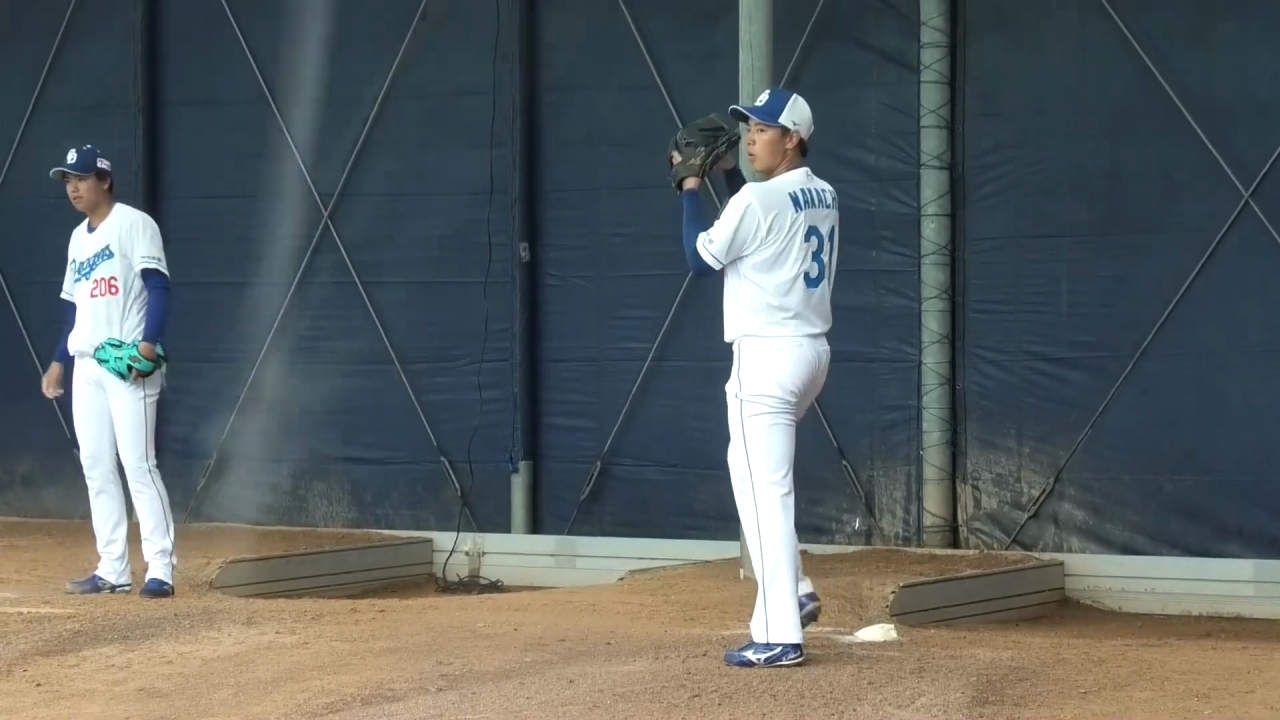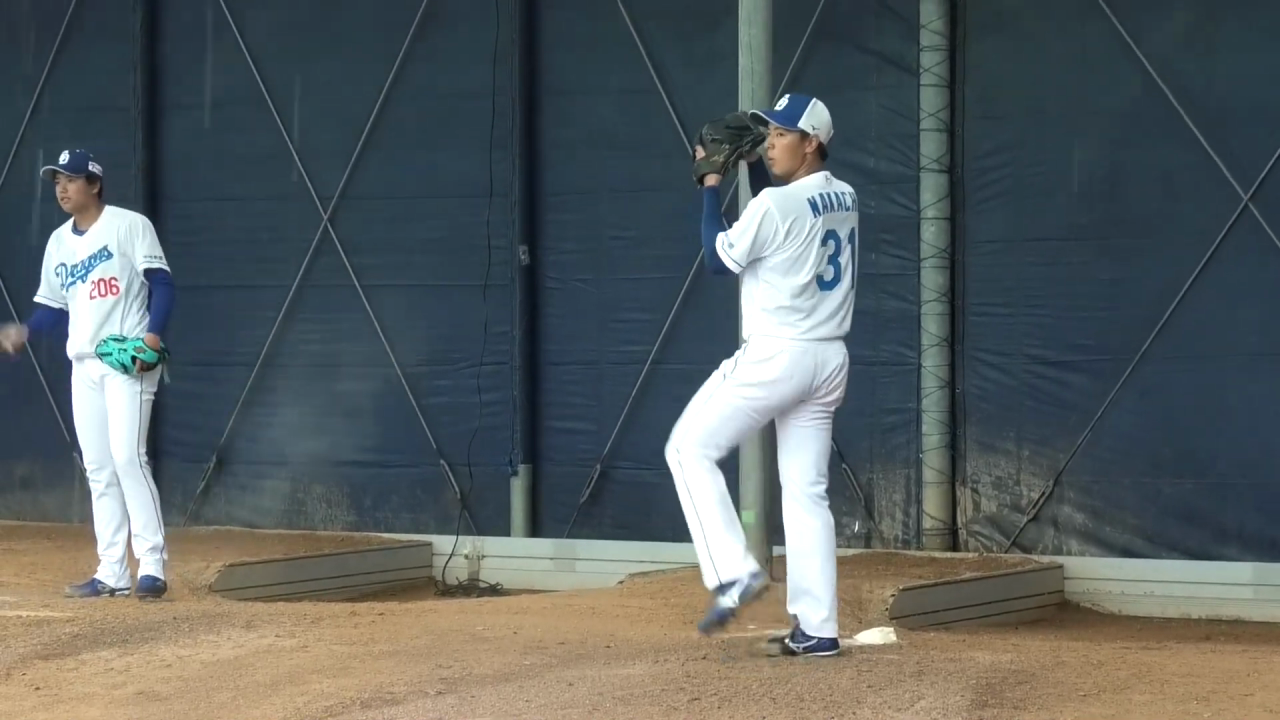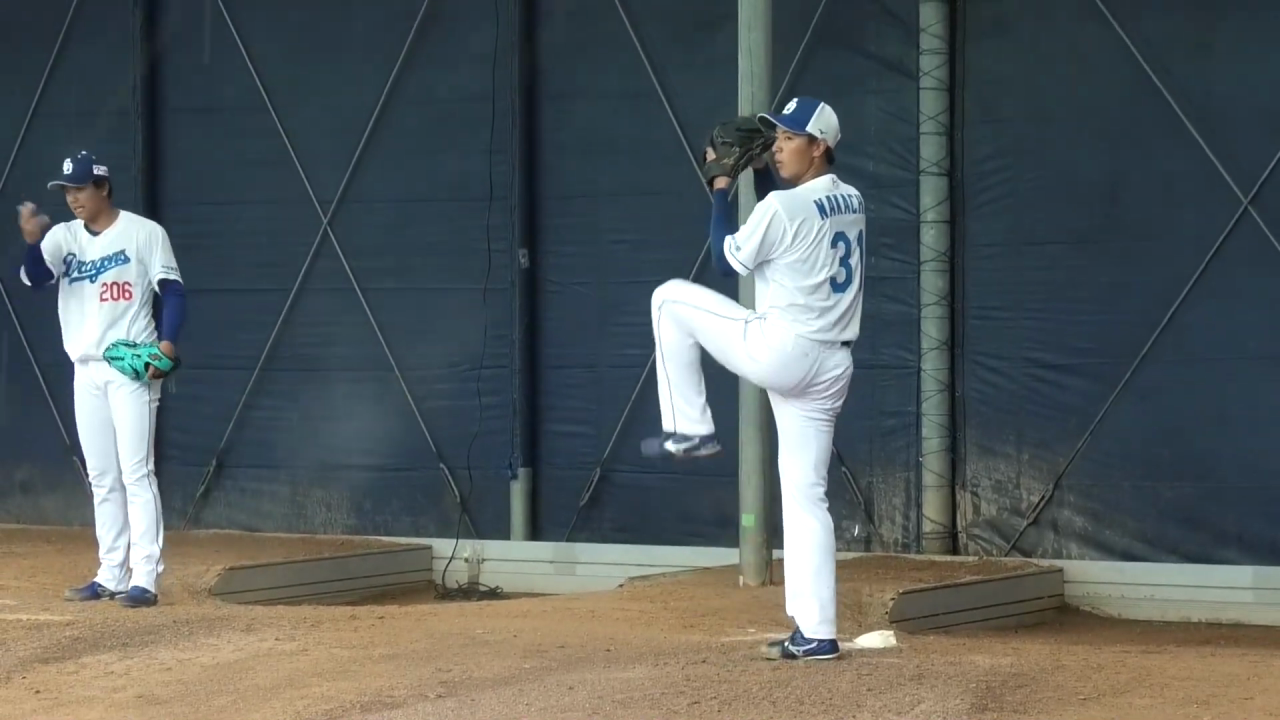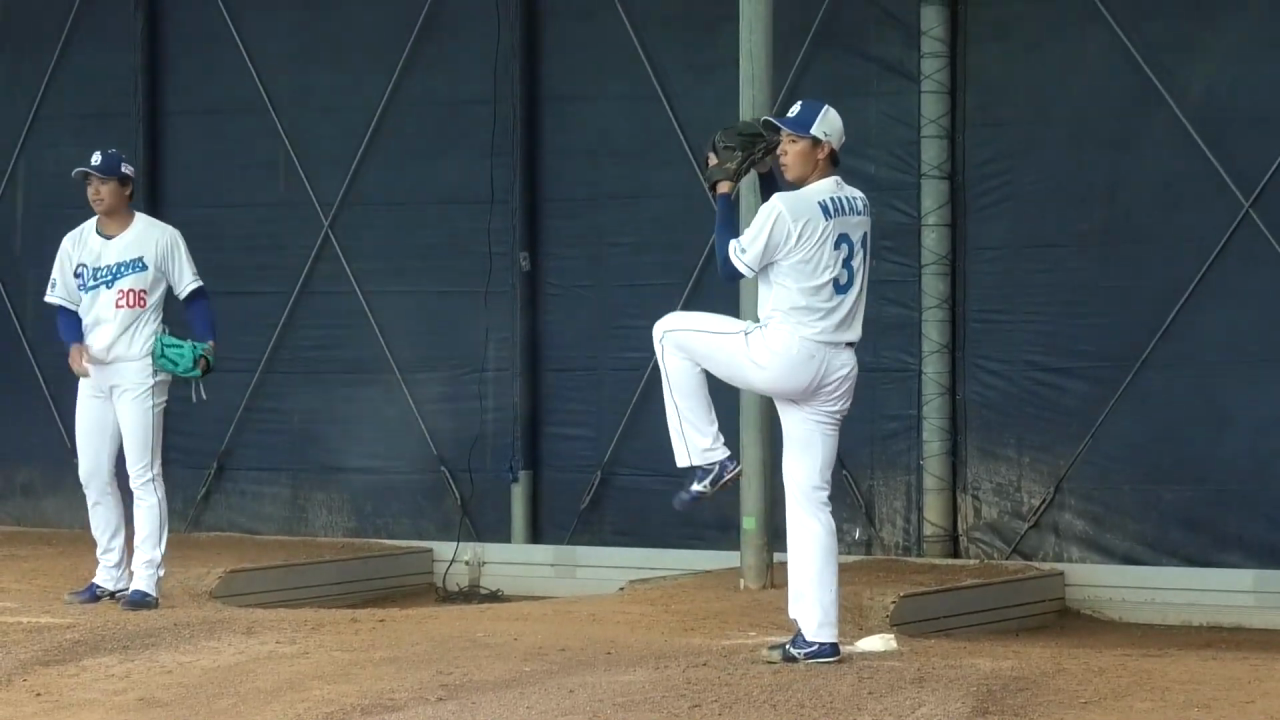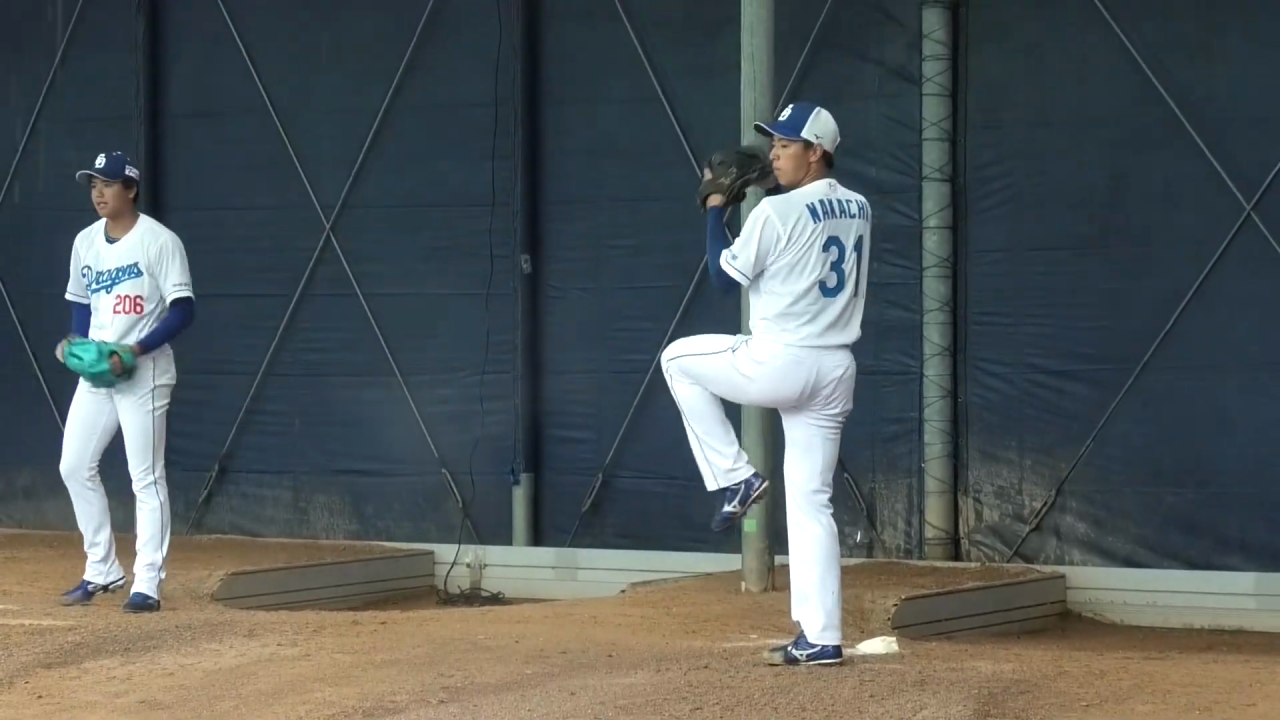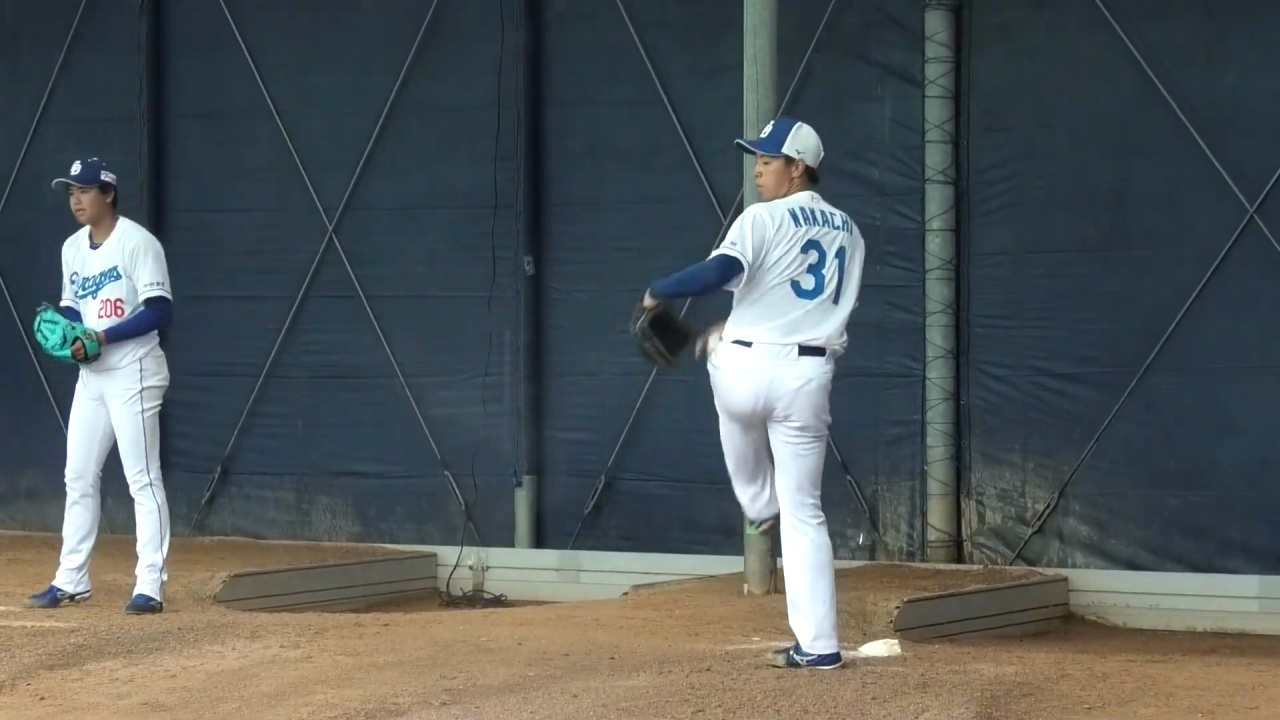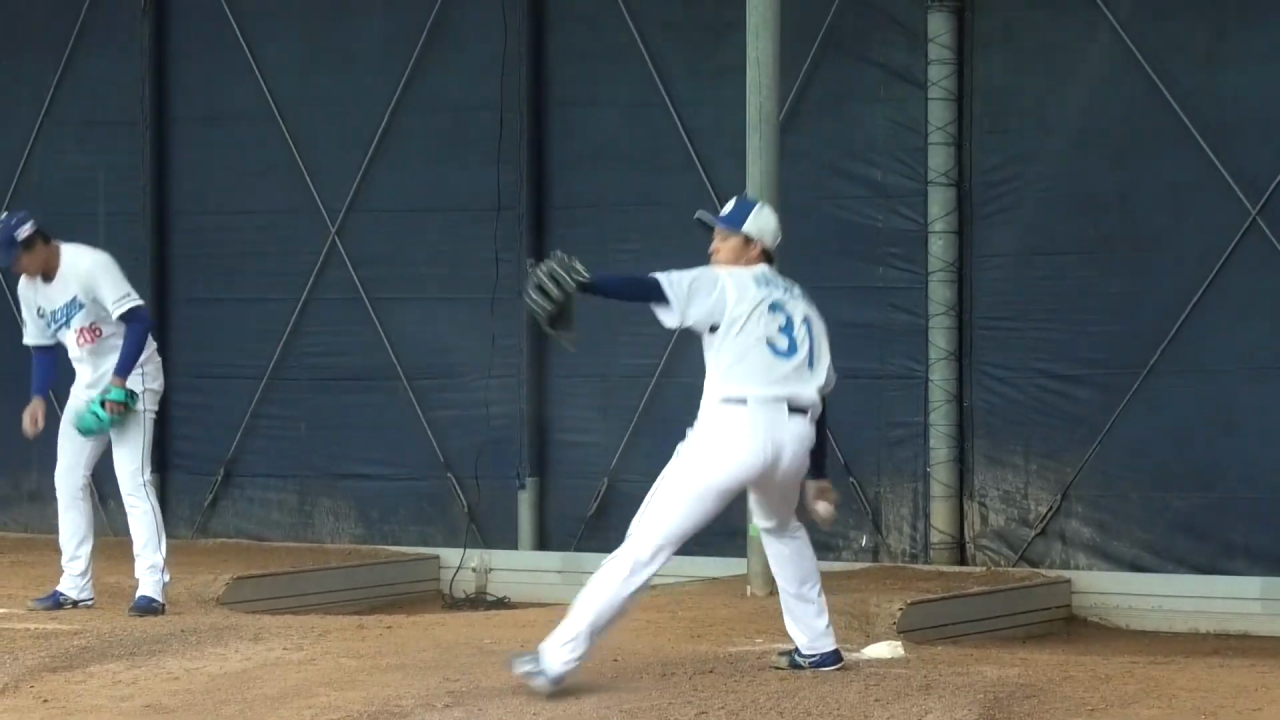
dt=0.3s
person 1, frame 1
left shoulder: (758, 198)
right shoulder: (823, 196)
left elbow: (700, 257)
left wrist: (691, 186)
right wrist: (729, 173)
left hip: (768, 356)
right hip: (812, 354)
left knee: (765, 494)
right knee: (756, 476)
left ankle: (779, 637)
right ankle: (796, 597)
person 1, frame 2
left shoulder: (777, 202)
right shoulder: (844, 198)
left elbow: (720, 258)
left wrist: (711, 185)
right wrist: (754, 168)
left hip: (776, 356)
right hip: (829, 359)
left knee: (688, 450)
right knee: (807, 495)
left ankle: (734, 571)
right ankle: (816, 627)
person 1, frame 3
left shoulder: (784, 206)
right shoulder: (852, 202)
left elbow: (727, 259)
left wrist: (722, 185)
right wrist: (760, 172)
left hip: (779, 349)
right hip: (831, 365)
left knee: (671, 296)
right knee: (806, 494)
left ankle: (690, 426)
right ankle: (816, 632)
person 1, frame 4
left shoulder: (787, 207)
right shoulder: (857, 205)
left elbow: (731, 265)
left wrist: (724, 191)
right wrist: (762, 174)
left hip: (783, 354)
right hip: (835, 368)
left knee: (672, 331)
right knee: (809, 498)
left ankle: (707, 457)
right ankle: (818, 635)
person 1, frame 5
left shoulder: (775, 212)
right shoulder: (859, 209)
left elbow: (726, 277)
left wrist: (715, 208)
left hip: (776, 365)
right hip: (834, 371)
left knee: (680, 359)
right knee: (810, 501)
left ankle: (735, 478)
right ankle: (820, 637)
person 1, frame 6
left shoulder: (762, 217)
right shoulder: (849, 232)
left elbow: (722, 271)
left wrist: (658, 290)
left hip: (747, 369)
right hip: (808, 377)
right knee: (803, 511)
left ankle: (760, 505)
right ankle: (818, 644)
person 1, frame 7
left shoulder: (722, 284)
right shoulder: (801, 303)
left elbow: (653, 288)
right elbow: (818, 390)
left wrist: (580, 282)
right wrist: (815, 472)
left hip: (736, 430)
right hip: (795, 435)
left knee: (645, 544)
right knee: (782, 529)
left ankle: (559, 655)
right ankle: (818, 647)
person 2, frame 1
left shoulder: (135, 224)
right shoulder: (78, 237)
left elbow: (158, 286)
left wrist: (148, 343)
right wrist: (59, 361)
left hip: (129, 364)
right hip: (86, 366)
left knee: (137, 463)
right knee: (97, 467)
left ankle: (160, 568)
right ankle: (114, 569)
person 2, frame 2
left shoulder: (129, 224)
right shoulder: (59, 241)
left elbow: (161, 283)
right elbow: (53, 307)
left wrist: (154, 334)
left hip: (128, 362)
right hip: (84, 367)
left knee: (128, 459)
right knee: (98, 471)
left ankle: (151, 563)
right ankle: (112, 572)
person 2, frame 3
left shoulder: (145, 232)
right shoulder: (61, 235)
left elbow: (172, 291)
right elbow: (36, 276)
left wrist: (168, 342)
right wrist: (31, 242)
right hip: (86, 370)
left knee: (136, 472)
right knee: (100, 476)
left ankle: (144, 577)
right ankle: (111, 574)
person 2, frame 4
left shoulder: (161, 237)
right shoulder: (75, 241)
left elbow: (194, 295)
right elbow: (62, 304)
left wrist: (206, 342)
right wrist: (73, 345)
left hip: (141, 372)
right hip: (94, 374)
left knee: (143, 477)
right knee: (93, 476)
left ankle: (146, 580)
right ankle: (111, 575)
person 2, frame 5
left shoulder: (161, 241)
right shoulder: (84, 241)
left elbow: (183, 311)
right elbow: (81, 302)
left wrist: (136, 349)
right wrist: (75, 339)
left hip: (144, 375)
left knee: (146, 479)
right knee: (75, 466)
left ankle: (148, 583)
right ankle: (102, 570)
person 2, frame 6
left shoulder: (139, 242)
right shoulder: (72, 248)
left elbow: (160, 311)
right elbow: (74, 308)
left wrist: (103, 338)
left hip: (134, 375)
right hip: (92, 376)
left knee: (142, 481)
right knee: (79, 478)
left ankle: (150, 585)
right ankle: (72, 580)
person 2, frame 7
left shoulder: (88, 264)
left elbow: (136, 320)
right elbow: (41, 347)
left wrist: (119, 383)
right wrist: (38, 397)
left hip: (131, 375)
right hip: (88, 384)
left knee: (133, 479)
right knee: (68, 479)
left ankle: (151, 589)
right ankle: (75, 586)
